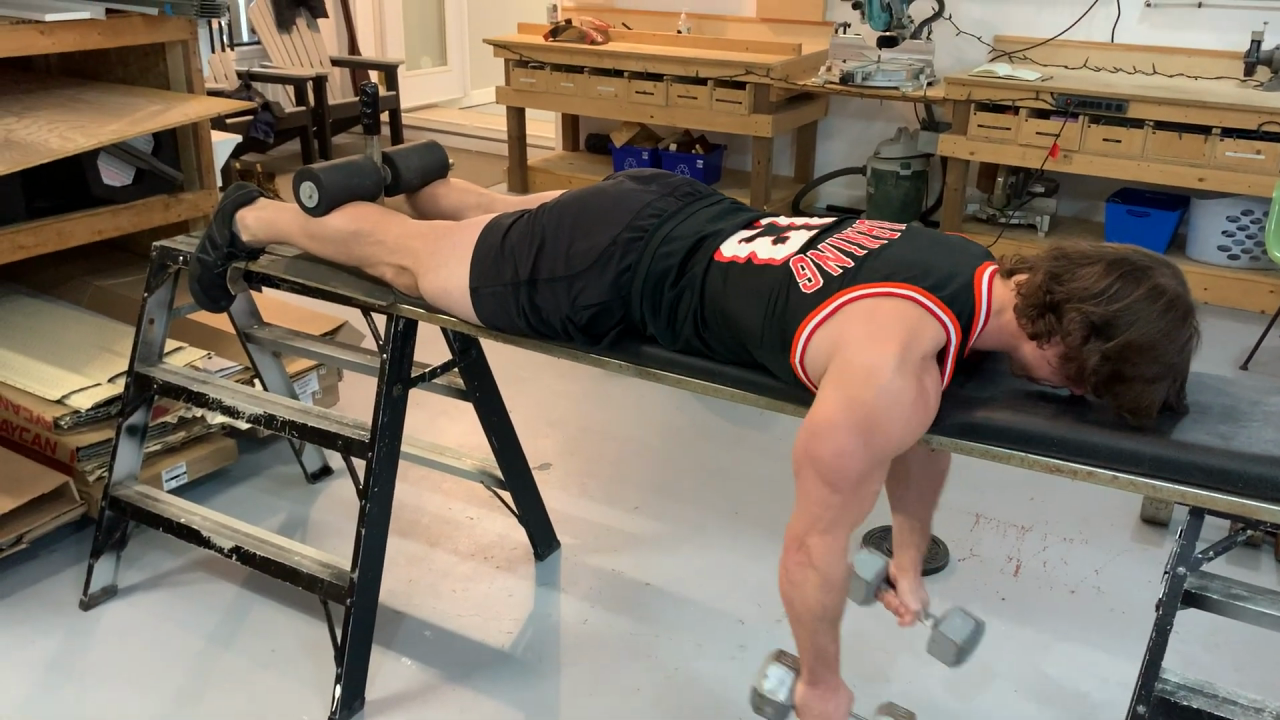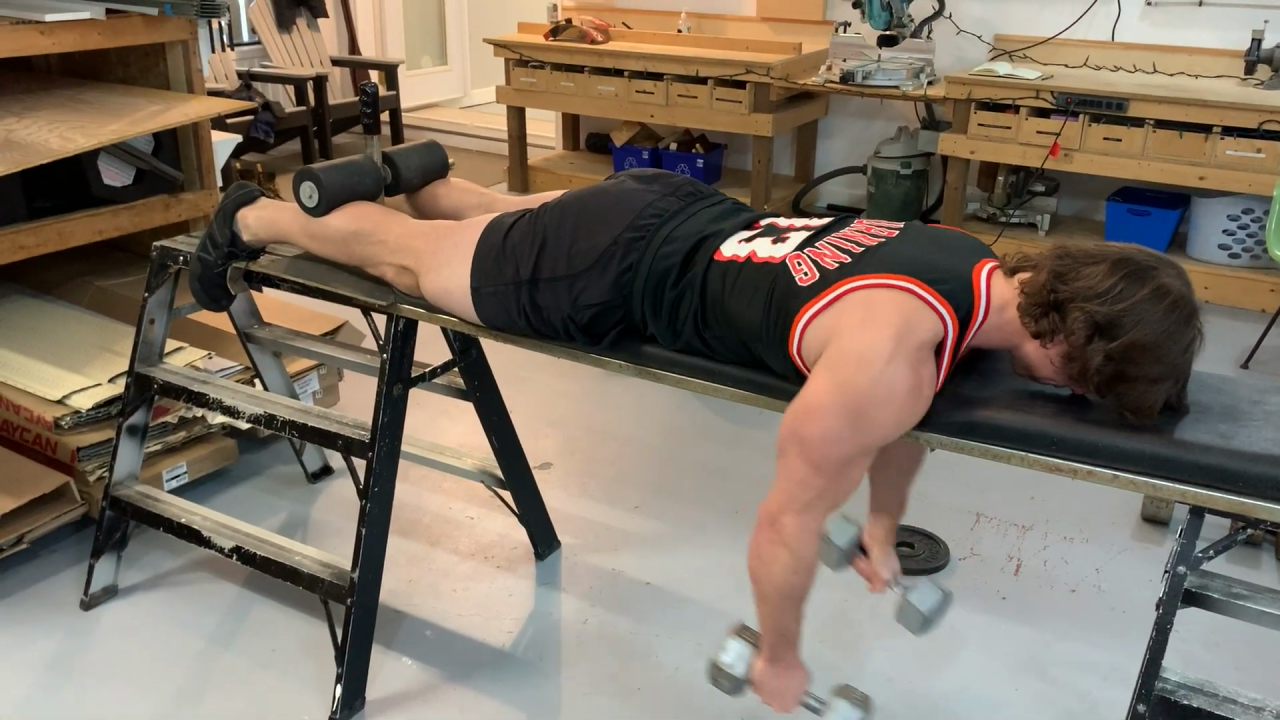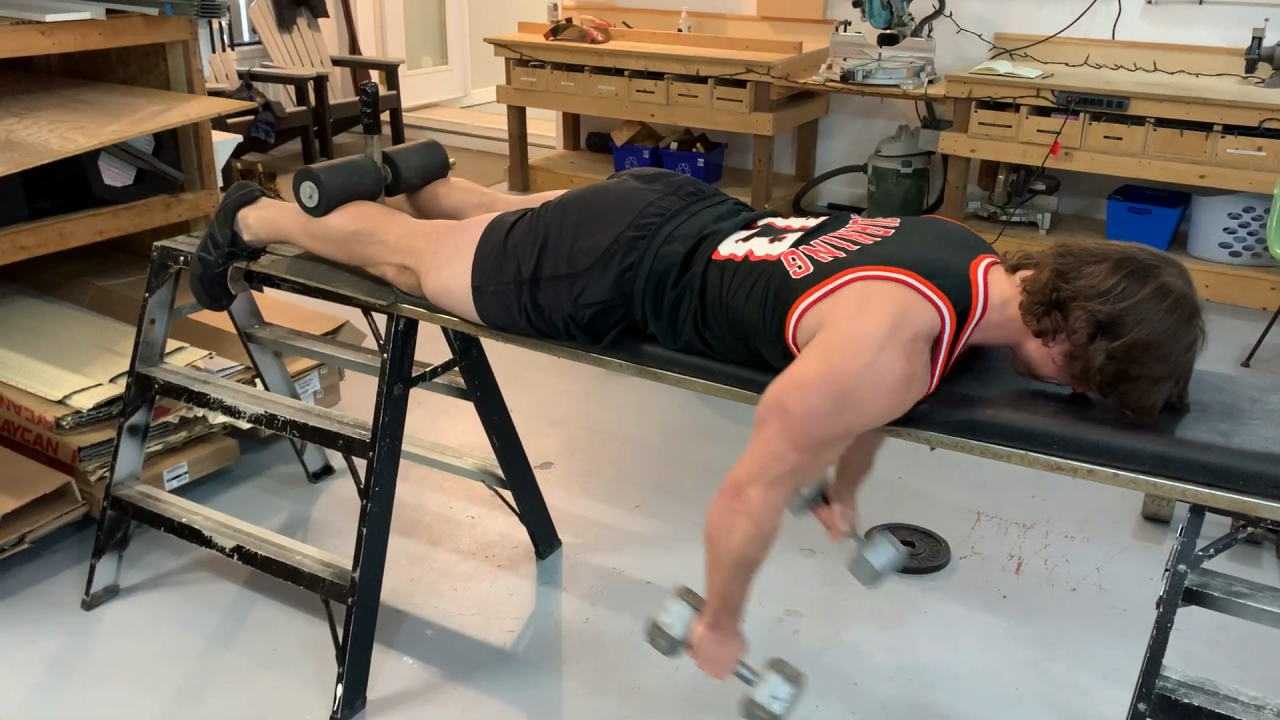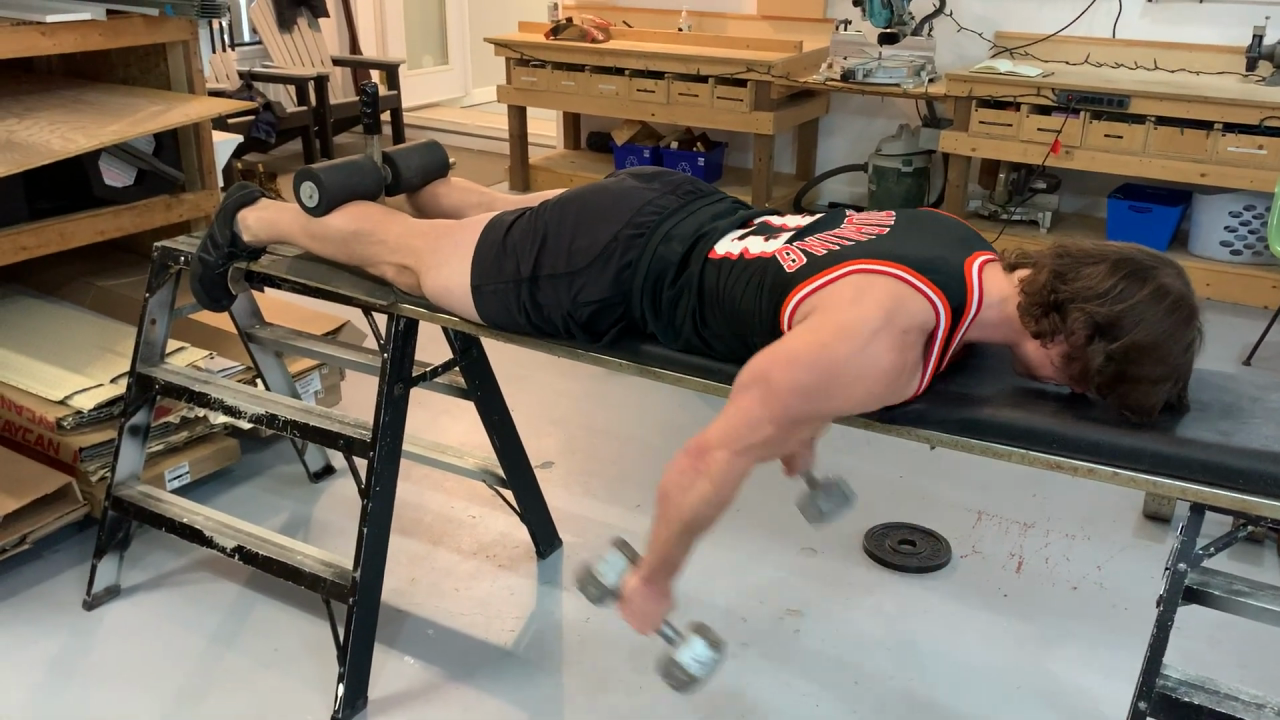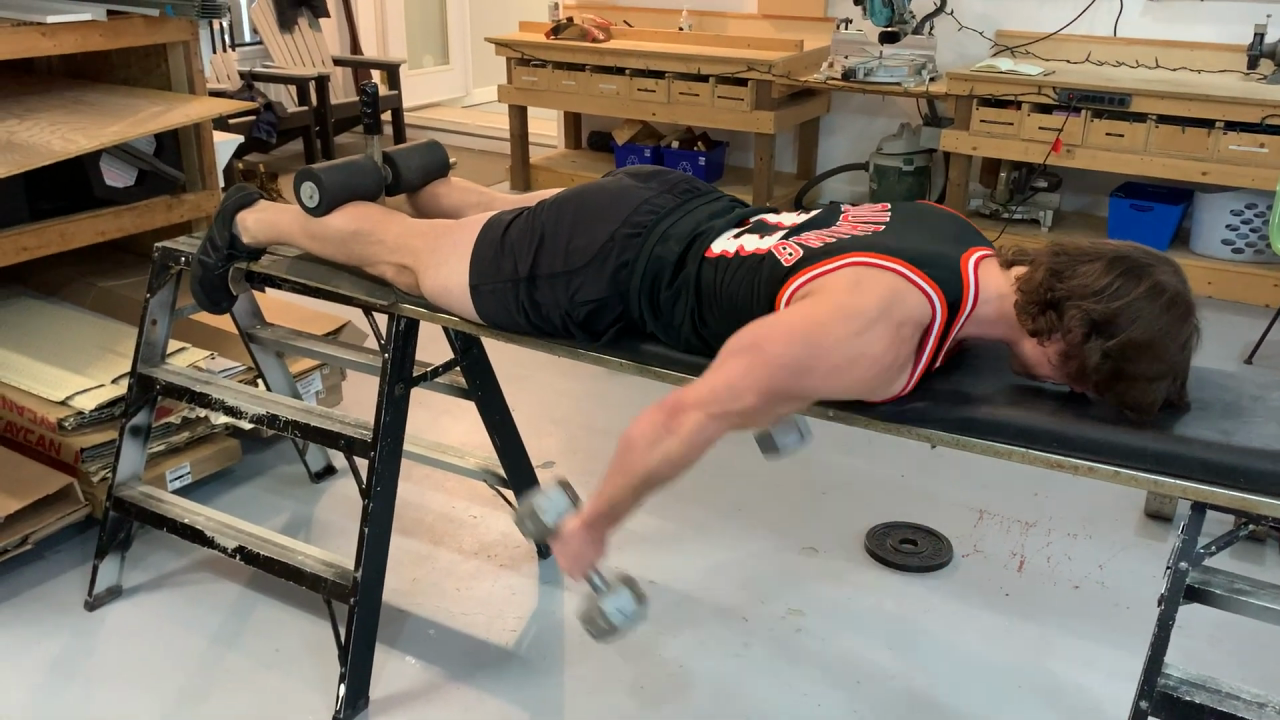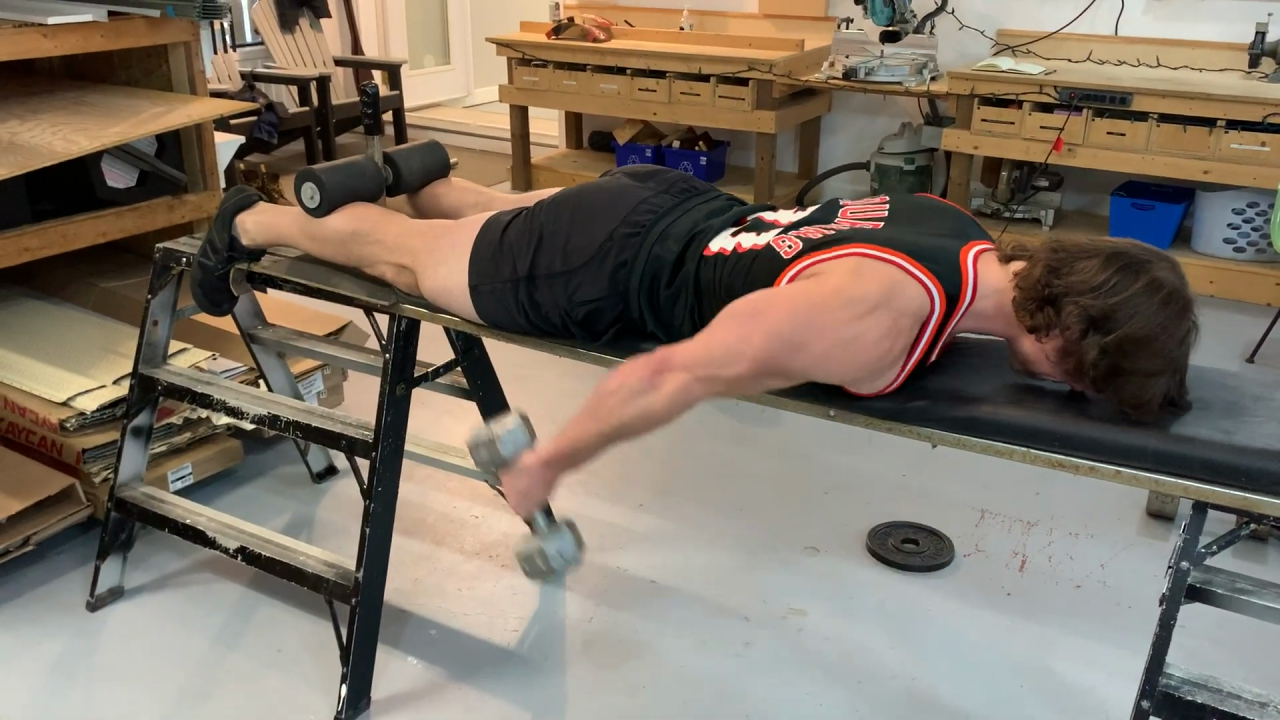
dt=0.1s
person 1, frame 1
left shoulder: (976, 269)
right shoulder: (892, 366)
left elbow: (918, 427)
right elbow: (813, 540)
left wrist: (908, 555)
left hip: (669, 215)
right hip: (611, 276)
left knee: (494, 209)
right knee: (408, 256)
right ankle: (252, 219)
person 1, frame 2
left shoulder: (976, 265)
right shoulder: (887, 355)
right elbow: (787, 521)
left wrist: (883, 531)
left hip: (666, 214)
right hip: (611, 275)
left knee: (492, 208)
right knee: (409, 256)
right ankle: (252, 219)
person 1, frame 3
left shoulder: (975, 256)
right shoulder: (890, 349)
right elbow: (752, 489)
left wrist: (841, 491)
right wrist: (718, 621)
left hip: (669, 215)
right hip: (617, 273)
left knee: (503, 206)
right knee: (410, 256)
right ankle: (256, 219)
person 1, frame 4
left shoulder: (971, 251)
right shoulder: (881, 339)
right elbow: (715, 455)
left wrist: (802, 433)
right wrist: (653, 577)
left hip: (668, 213)
right hip: (611, 272)
left knee: (493, 209)
right knee: (406, 256)
right ankle: (253, 218)
person 1, frame 5
left shoulder: (966, 243)
right shoulder: (883, 329)
right elbow: (689, 415)
left wrist: (777, 366)
right wrist: (590, 524)
left hip: (666, 213)
right hip: (614, 271)
left knee: (490, 210)
right knee: (413, 260)
right ankle: (258, 221)
person 1, frame 6
left shoulder: (959, 234)
right shoulder: (878, 322)
right elbow: (667, 376)
right wrist: (547, 462)
left hip: (663, 209)
right hip: (608, 275)
left knee: (488, 211)
right knee: (408, 261)
right ankle: (254, 223)
